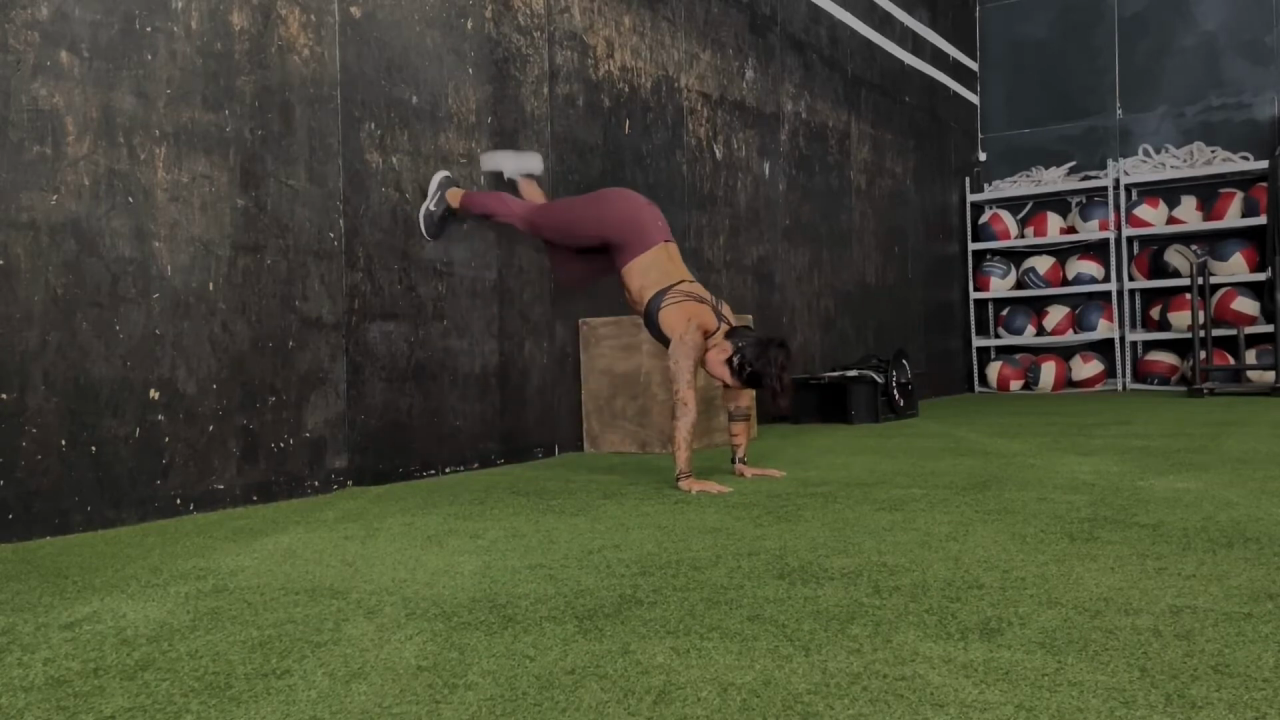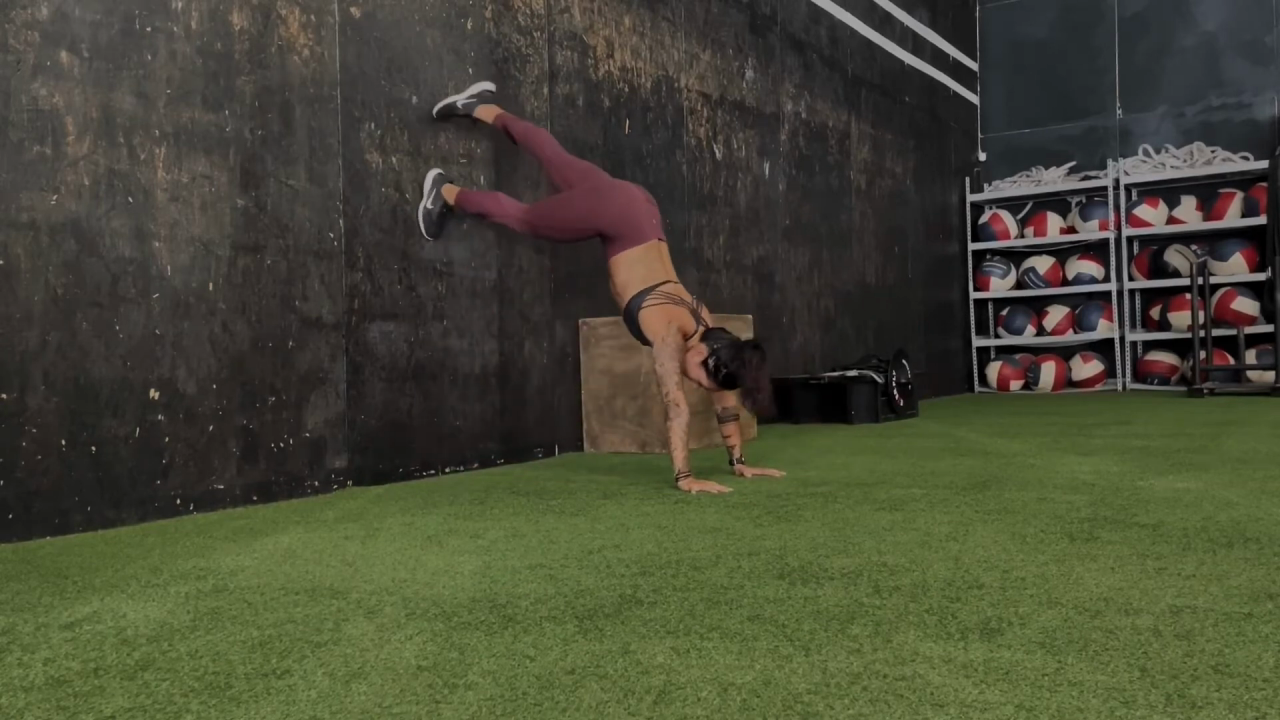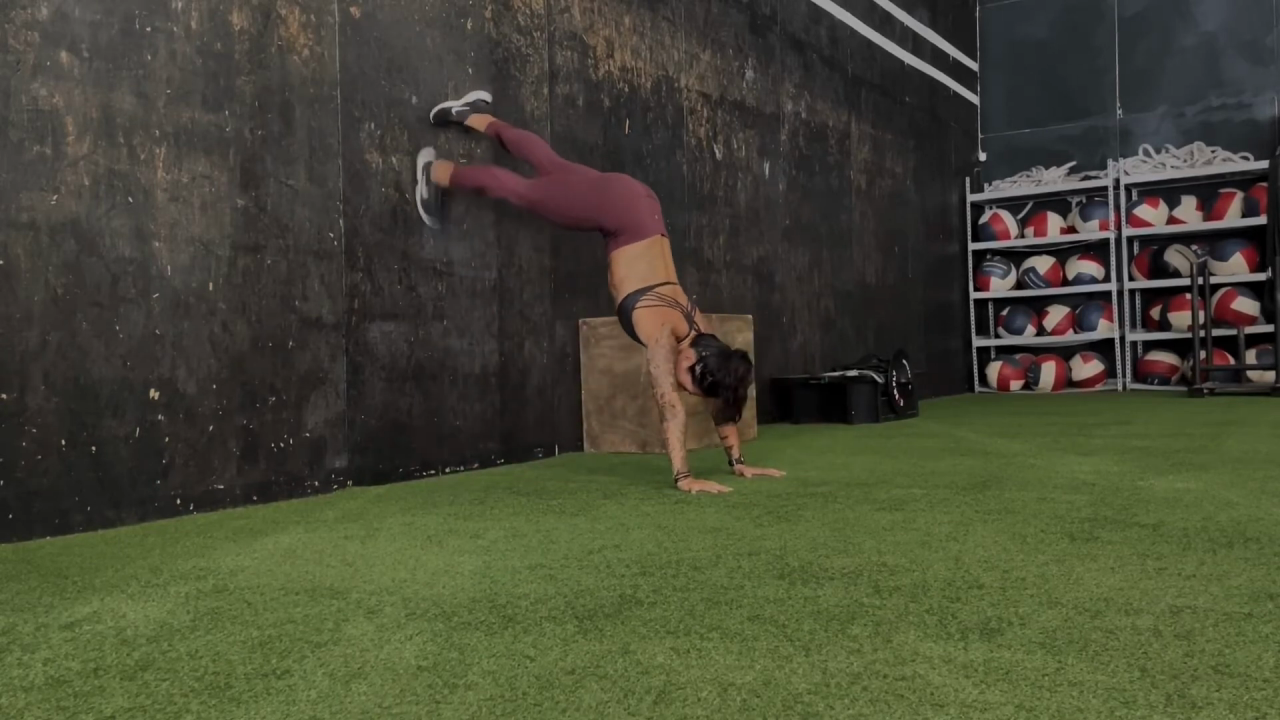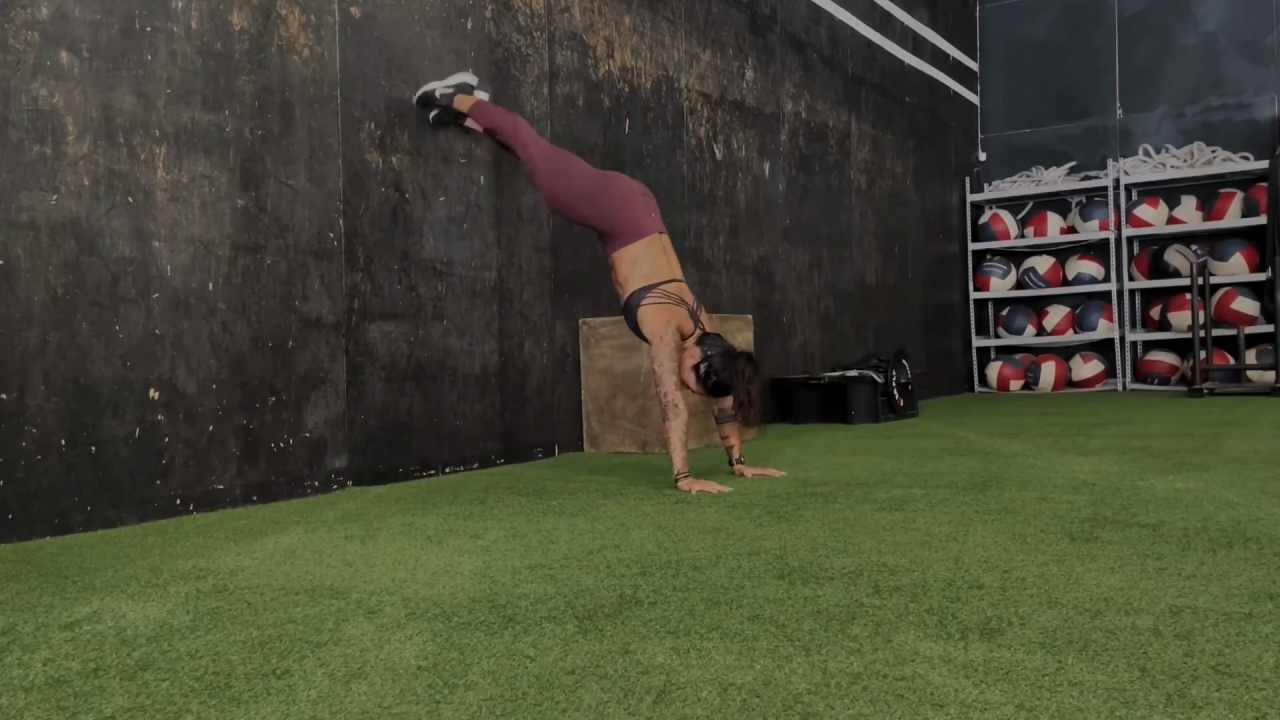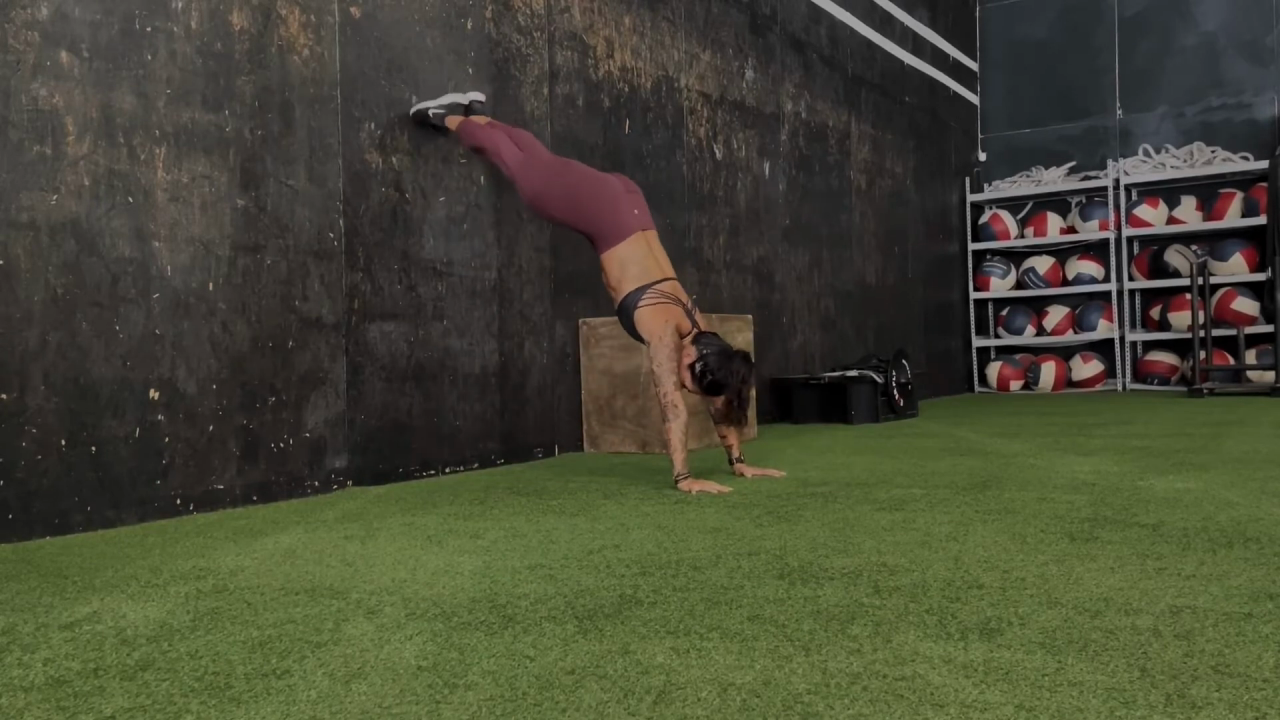
dt=0.3s
person 1, frame 1
left shoulder: (729, 329)
right shoulder: (692, 332)
left elbow: (738, 399)
right elbow: (684, 405)
left wrist: (741, 461)
right wrist: (685, 477)
left hip: (641, 225)
right hip: (620, 218)
left knee: (570, 271)
right knee: (524, 220)
left ankle: (523, 176)
right ankle: (449, 195)
person 1, frame 2
left shoulder: (710, 332)
right shoulder: (670, 332)
left elbow: (725, 400)
right elbow: (676, 404)
left wrist: (738, 461)
right wrist: (685, 477)
left hip: (635, 207)
right hip: (616, 210)
left knee: (557, 157)
right knee: (523, 218)
left ankle: (484, 108)
right ankle: (445, 193)
person 1, frame 3
left shoulder: (700, 331)
right shoulder: (663, 332)
left elbow: (721, 402)
right elbow: (670, 406)
left wrist: (738, 462)
right wrist: (684, 477)
left hip: (637, 204)
right hip: (619, 205)
left knee: (553, 167)
right knee: (523, 191)
left ankle: (477, 116)
right ankle: (438, 173)
person 1, frame 4
left shoulder: (705, 334)
right shoulder: (668, 330)
left elbow: (723, 400)
right elbow: (672, 404)
left wrist: (738, 461)
right wrist: (684, 476)
left hip: (633, 206)
right hip: (618, 209)
left knee: (550, 158)
right knee: (540, 157)
left ankle: (477, 110)
right ankle: (459, 98)
person 1, frame 5
left shoulder: (698, 327)
right shoulder: (665, 330)
left elbow: (719, 401)
right elbow: (672, 405)
left wrist: (738, 461)
right wrist: (684, 477)
left hip: (624, 198)
right hip: (602, 206)
left knee: (546, 164)
right knee: (521, 167)
left ankle: (477, 116)
right ankle: (451, 118)
